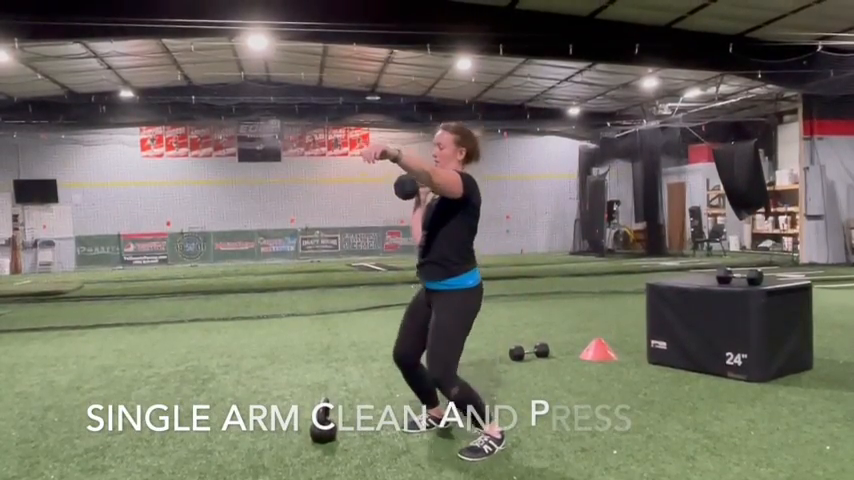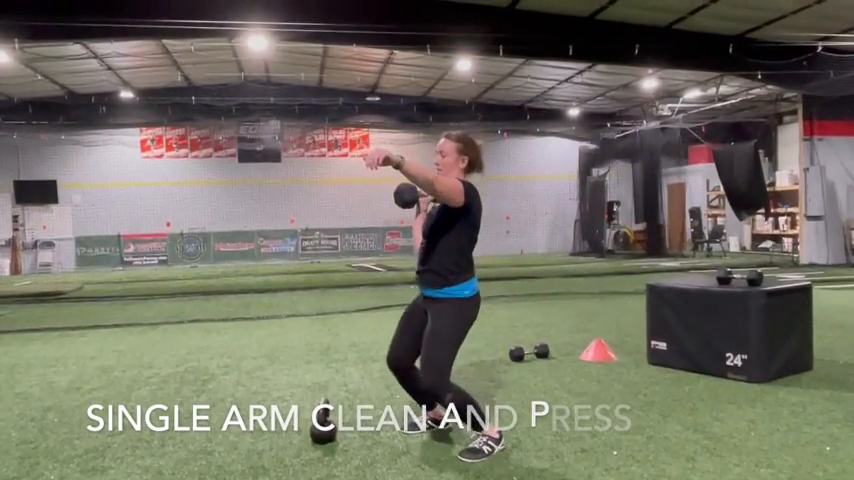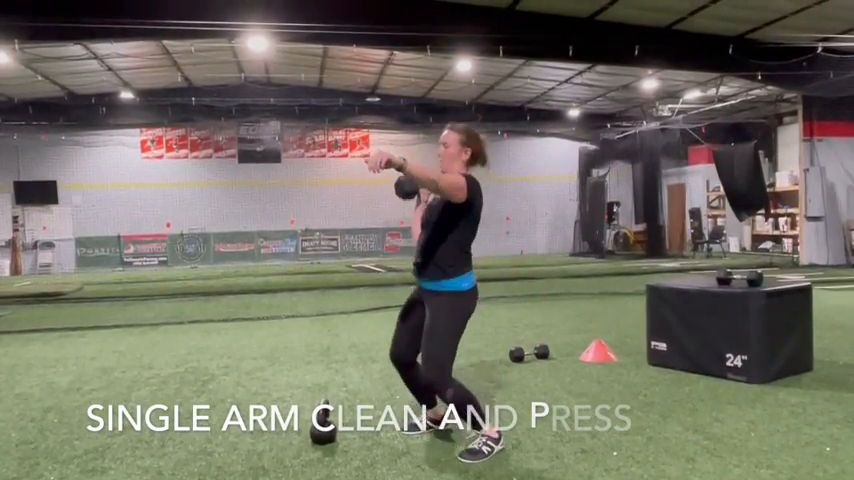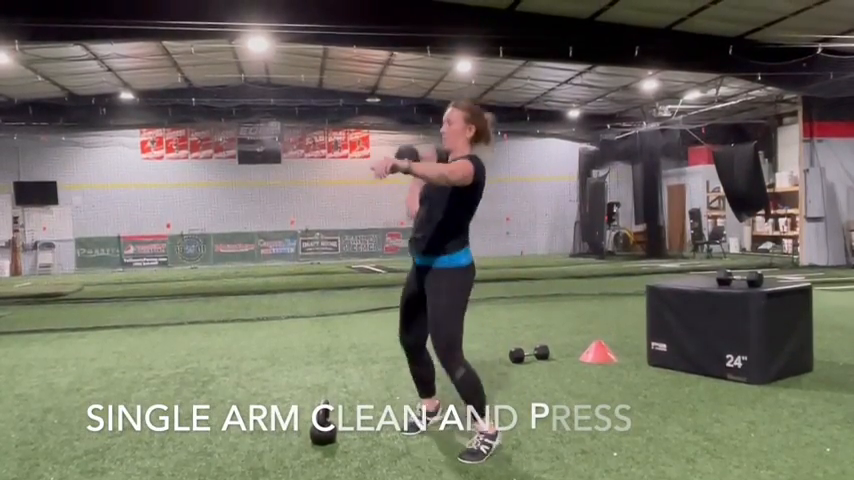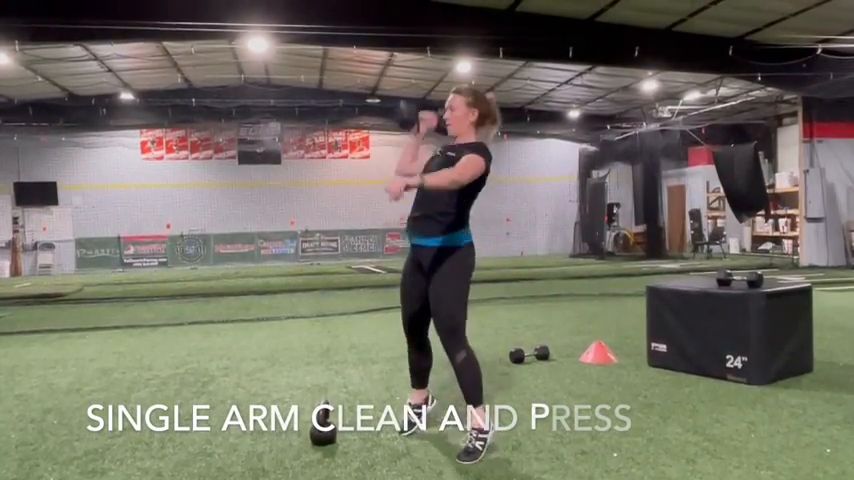
dt=0.1s
person 1, frame 1
left shoulder: (463, 185)
right shoulder: (441, 195)
left elbow: (428, 172)
right elbow: (420, 237)
left wrist: (392, 153)
right wrist: (418, 200)
left hip: (458, 293)
right hip: (431, 290)
left knee: (442, 371)
right knee: (404, 355)
left ankle: (492, 432)
right ankle: (435, 414)
person 1, frame 2
left shoulder: (464, 194)
right shoulder: (442, 202)
left elbow: (430, 180)
right elbow: (423, 245)
left wrist: (394, 159)
right wrist: (421, 211)
left hip: (455, 301)
right hip: (429, 296)
left knee: (433, 377)
right knee: (398, 360)
left ankle: (491, 434)
right ankle: (435, 415)
person 1, frame 3
left shoulder: (466, 187)
right shoulder: (442, 196)
left elbow: (434, 179)
right elbow: (421, 236)
left wrist: (396, 162)
right wrist: (420, 201)
left hip: (453, 293)
right hip: (426, 289)
left knee: (435, 373)
right knee: (400, 355)
left ankle: (490, 433)
right ankle: (435, 414)
person 1, frame 4
left shoulder: (471, 166)
right shoulder: (441, 165)
left elbow: (442, 175)
right elbow: (416, 208)
left wrist: (400, 165)
right wrist: (410, 165)
left hip: (450, 271)
right hip: (422, 268)
left knee: (448, 352)
right knee: (410, 342)
left ankle: (487, 429)
right ankle: (429, 405)
person 1, frame 5
left shoulder: (477, 152)
right shoulder: (443, 150)
left elbow: (454, 177)
right elbow: (406, 167)
left wrist: (410, 181)
right wrist: (420, 133)
left hip: (450, 255)
right hip: (419, 252)
left knee: (451, 336)
right knee: (413, 330)
left ankle: (479, 423)
right ankle: (419, 401)
